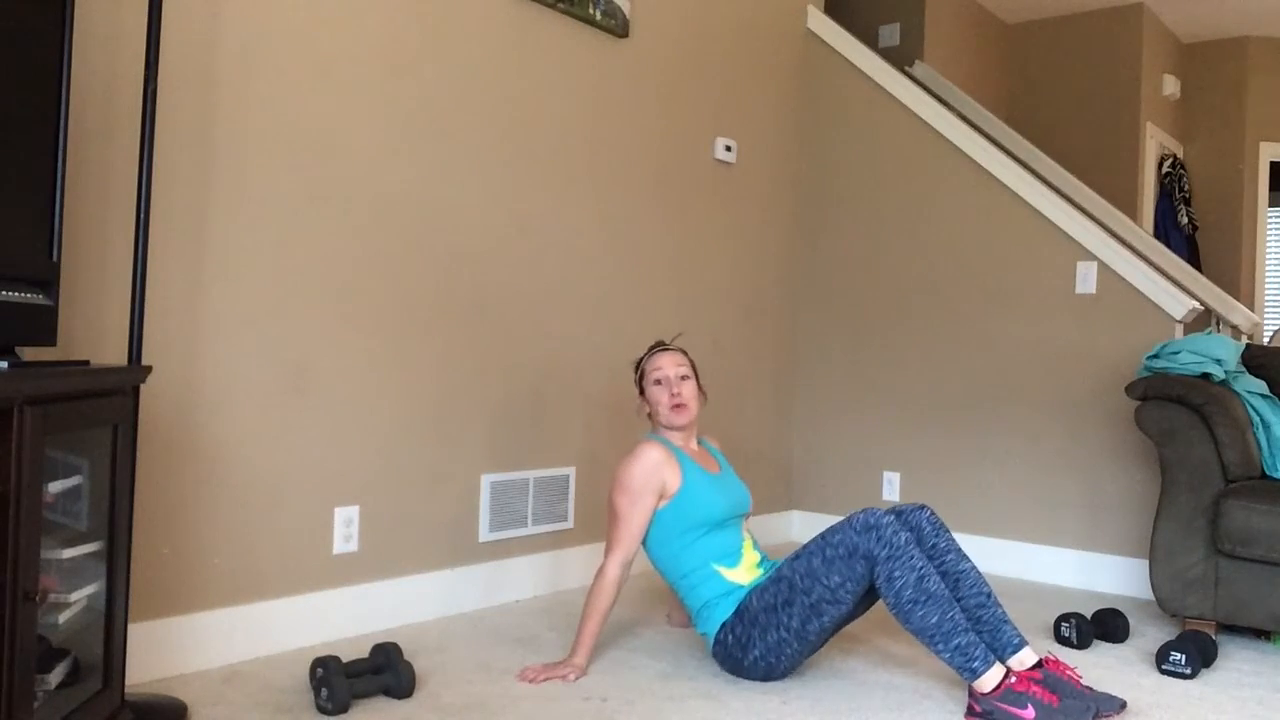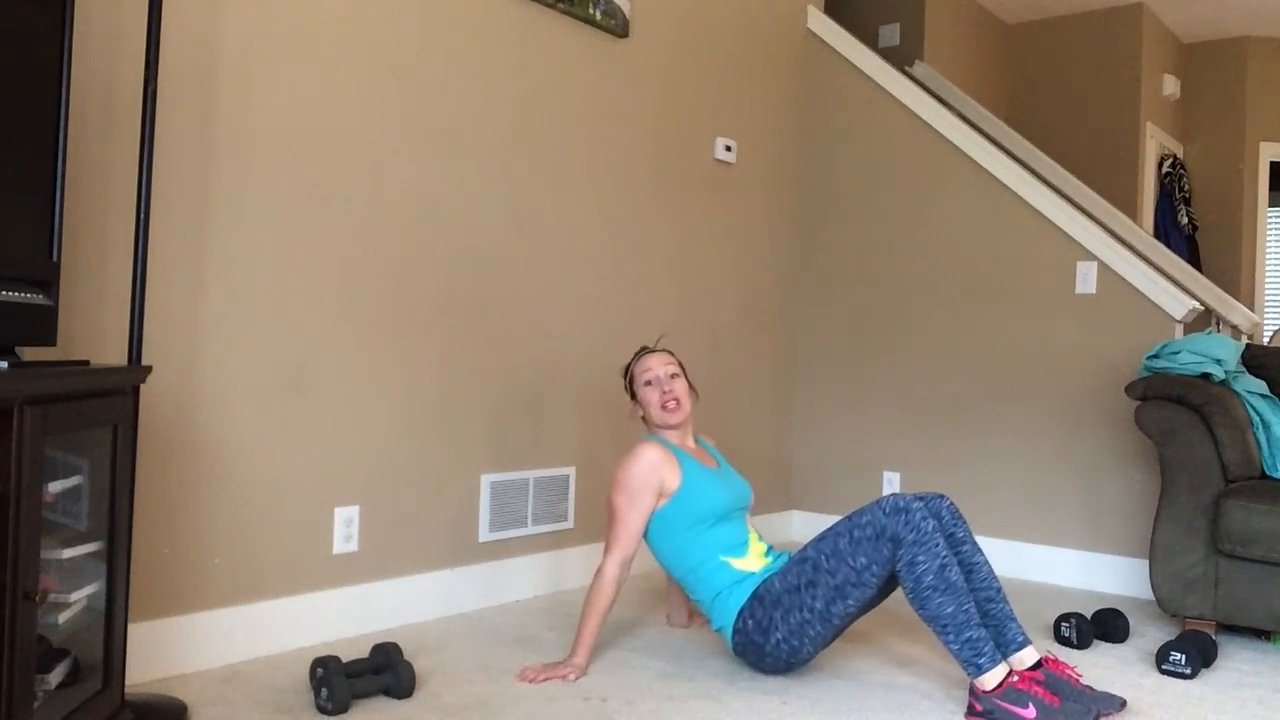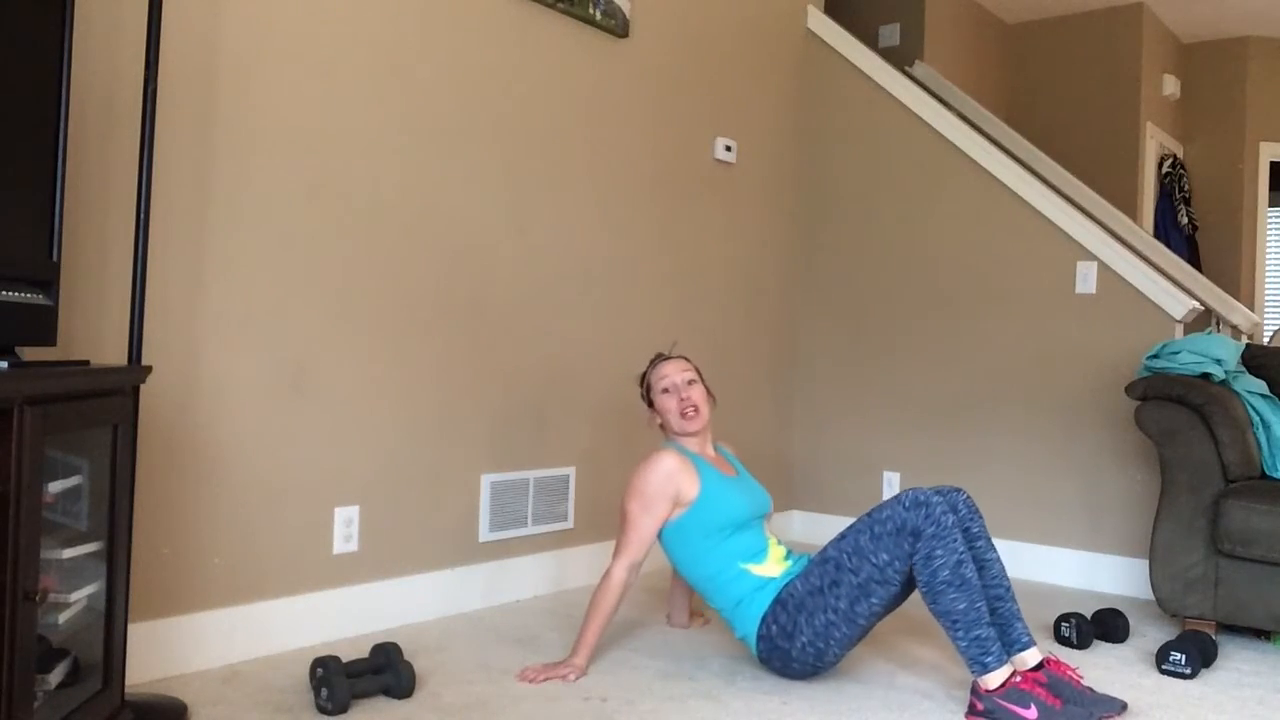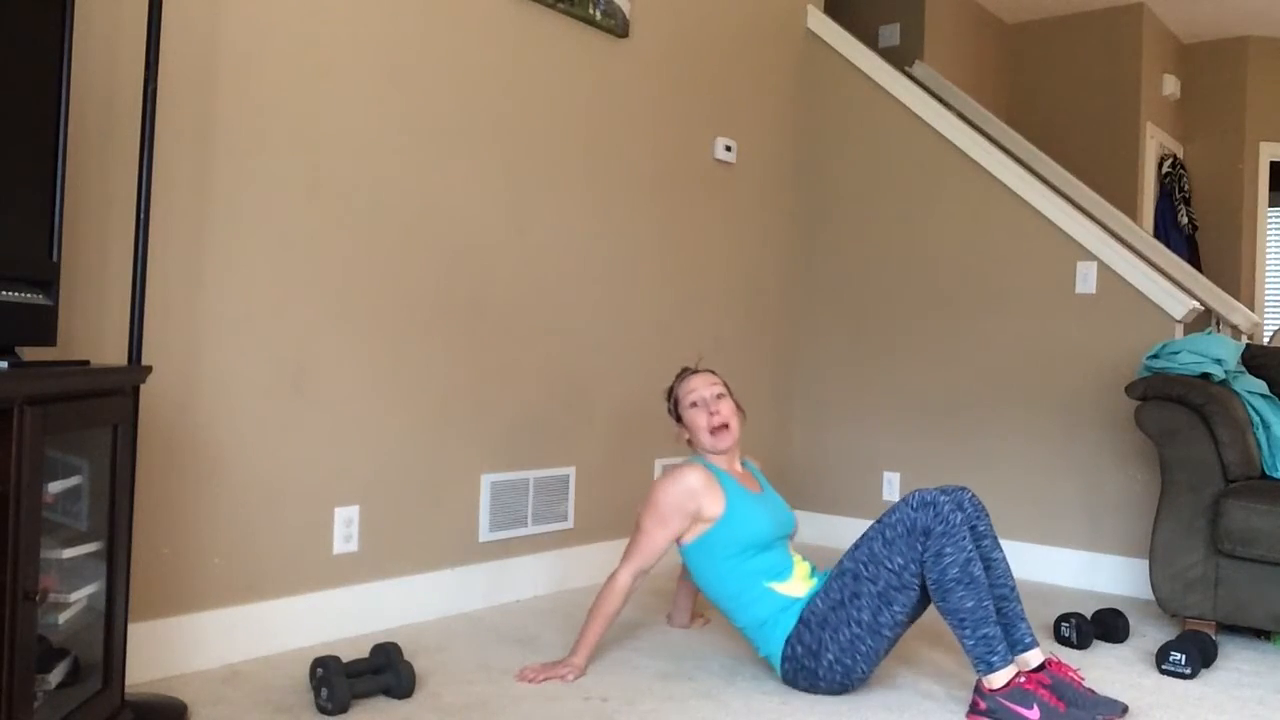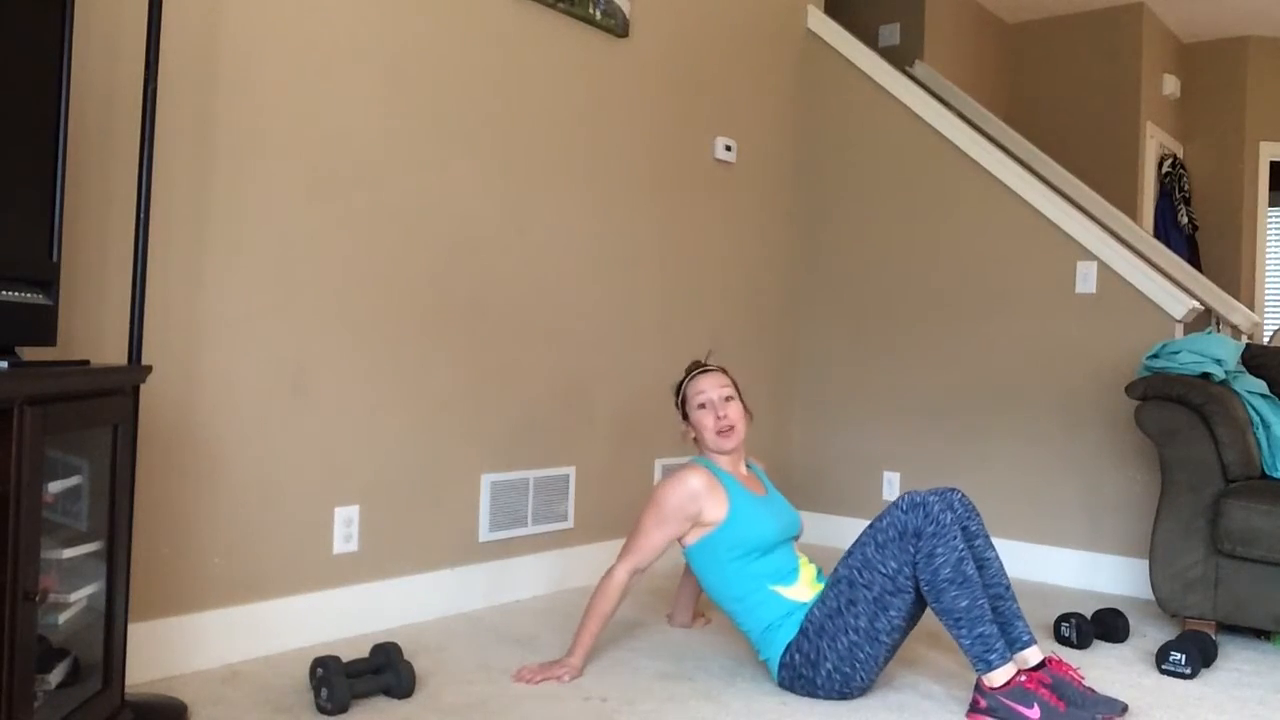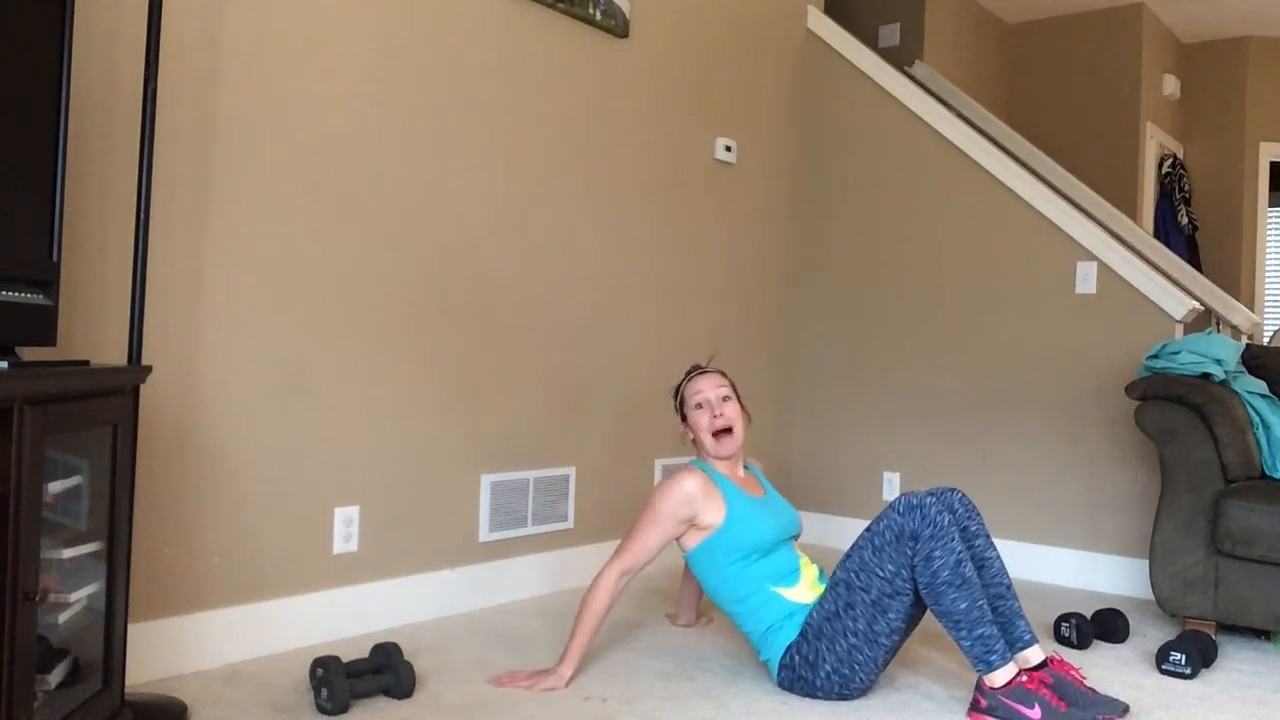
dt=0.3s
person 1, frame 1
left shoulder: (710, 450)
right shoulder: (649, 462)
right elbow: (615, 562)
left wrist: (688, 604)
right wrist: (578, 659)
left hip: (776, 611)
right hip: (746, 636)
left knee: (917, 519)
right knee: (876, 532)
left ankle: (1023, 663)
person 1, frame 2
left shoulder: (705, 449)
right shoulder: (648, 460)
right elbow: (615, 562)
left wrist: (683, 608)
right wrist: (577, 660)
left hip: (786, 599)
right hip: (763, 625)
left knee: (936, 509)
right knee: (902, 518)
left ankle: (1023, 661)
person 1, frame 3
left shoulder: (722, 456)
right shoulder: (664, 469)
right elbow: (622, 566)
left wrist: (681, 612)
right wrist: (578, 660)
left hip: (806, 599)
right hip: (786, 631)
left knee: (952, 505)
right knee: (921, 512)
left ankle: (1026, 661)
person 1, frame 4
left shoulder: (748, 471)
right shoulder: (686, 483)
right elbow: (627, 571)
left wrist: (682, 613)
right wrist: (575, 660)
left hip: (824, 611)
right hip: (813, 649)
left knee: (959, 504)
right knee: (929, 512)
left ankle: (1031, 663)
person 1, frame 5
left shoulder: (753, 472)
right shoulder: (691, 484)
right elbow: (624, 569)
left wrist: (683, 613)
right wrist: (573, 660)
left hip: (835, 628)
right hip: (812, 656)
left knee: (949, 503)
right knee: (921, 513)
left ankle: (1029, 662)
person 1, frame 6
left shoulder: (752, 473)
right shoulder: (689, 487)
right elbow: (616, 571)
left wrist: (685, 613)
left hip: (837, 629)
right hip: (812, 658)
left knee: (949, 505)
right knee: (918, 515)
left ankle: (1032, 662)
